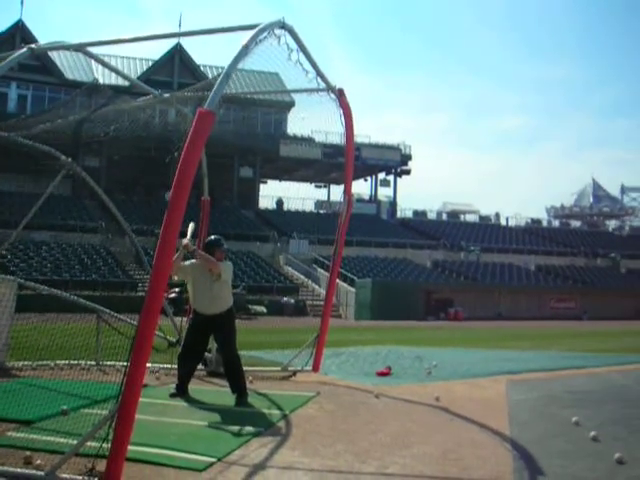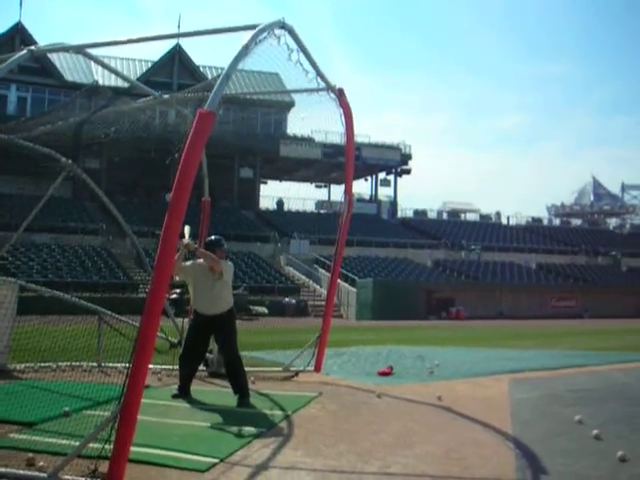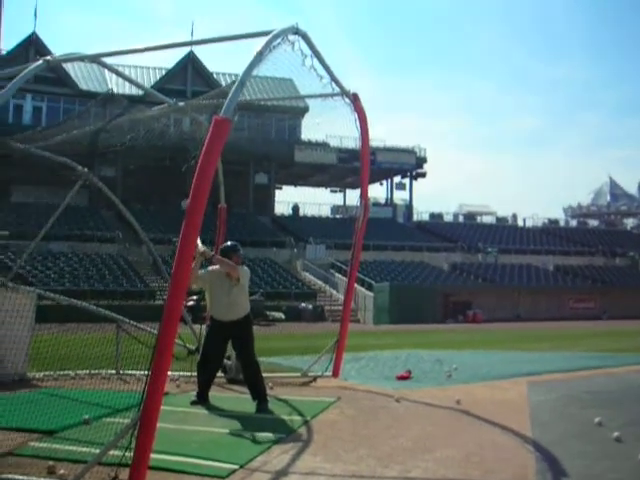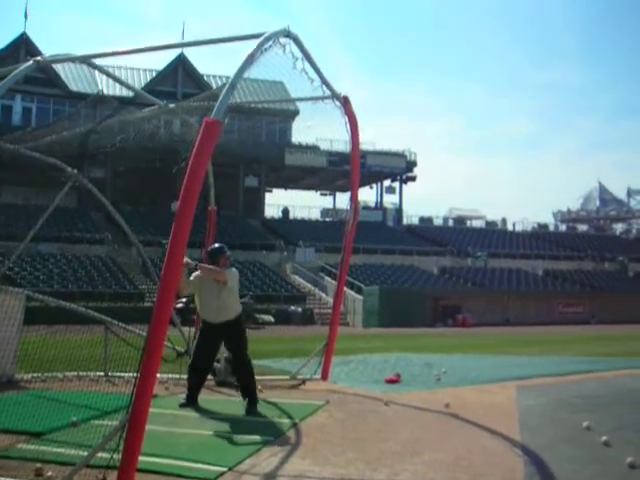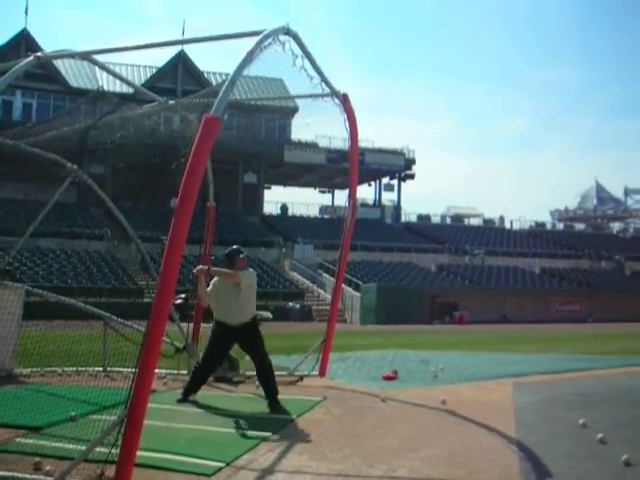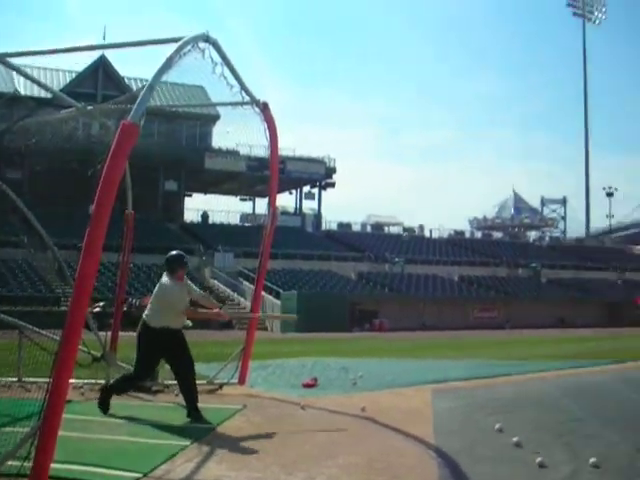
dt=0.3s
person 1, frame 1
left shoulder: (227, 267)
right shoulder: (193, 266)
left elbow: (214, 265)
right elbow: (173, 270)
left wrist: (193, 250)
right wrist: (182, 250)
left hip: (223, 317)
right hip: (200, 316)
left knee: (230, 356)
right knee: (187, 353)
left ankle: (241, 394)
right ankle: (181, 387)
person 1, frame 2
left shoulder: (228, 267)
right shoulder: (195, 266)
left elbow: (215, 263)
right elbow: (175, 270)
left wrist: (194, 248)
right wrist: (183, 250)
left hip: (224, 317)
right hip: (200, 317)
left knee: (231, 356)
right knee: (188, 354)
left ankle: (243, 394)
right ankle: (184, 388)
person 1, frame 3
left shoulder: (244, 272)
right shoulder: (211, 273)
left elbow: (232, 269)
right elbow: (192, 280)
left wrist: (210, 255)
right wrist: (199, 258)
left hip: (241, 323)
right hip: (217, 323)
left knee: (249, 362)
right knee: (206, 361)
left ankle: (261, 400)
right ankle: (202, 395)
person 1, frame 4
left shoulder: (233, 274)
right shoulder: (199, 277)
left elbow: (218, 274)
right elbow: (182, 290)
left wrist: (194, 265)
right wrist: (184, 268)
left hip: (233, 324)
right hip: (209, 326)
left knee: (242, 362)
right knee: (198, 363)
left ankle: (252, 402)
right ankle: (191, 398)
person 1, frame 5
left shoulder: (249, 274)
right shoulder: (217, 281)
left elbow: (233, 275)
right elbow: (205, 302)
left wrist: (207, 270)
right wrist: (201, 279)
left hip: (248, 326)
right hip: (224, 327)
left knee: (263, 362)
right knee: (208, 362)
left ankle: (273, 399)
right ankle: (188, 391)
person 1, frame 6
left shoulder: (182, 281)
right shoulder: (168, 287)
left elbow: (199, 296)
right elbow: (190, 313)
left wrist: (217, 308)
right wrist: (215, 314)
left hip: (173, 332)
right hip: (153, 333)
left knee: (187, 369)
right knee: (141, 373)
left ankle: (193, 409)
right ankle: (109, 390)
